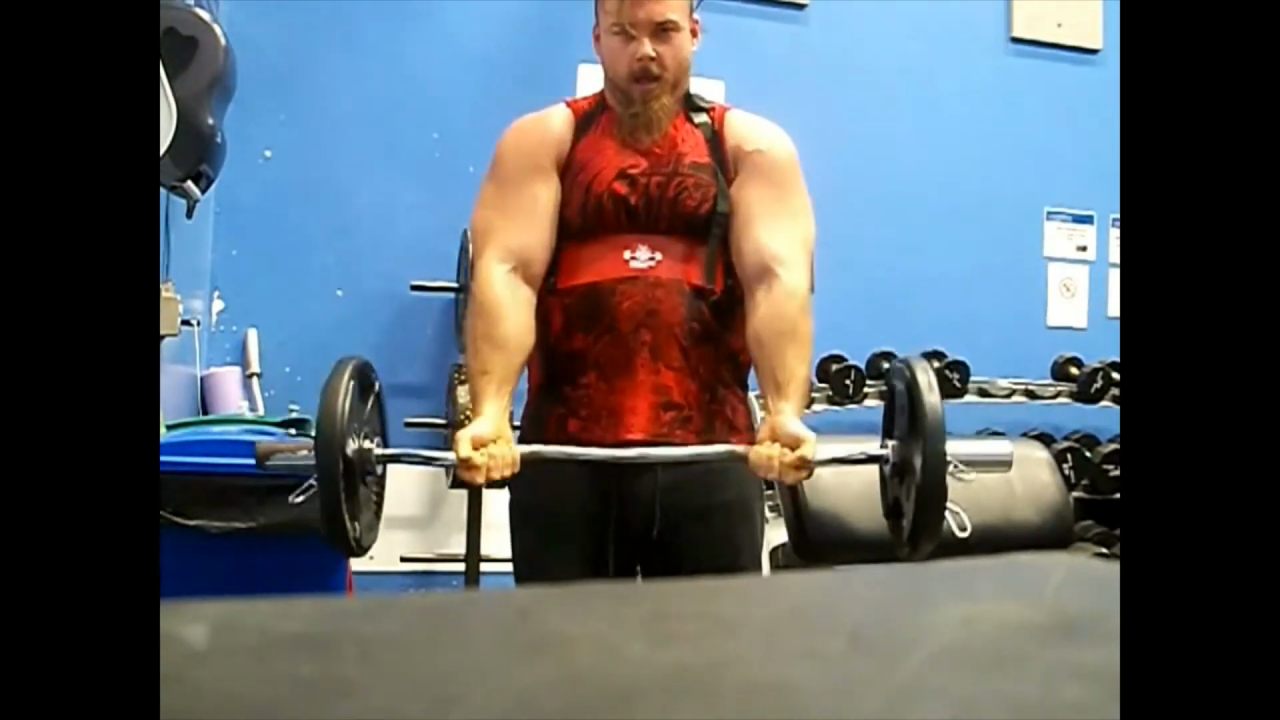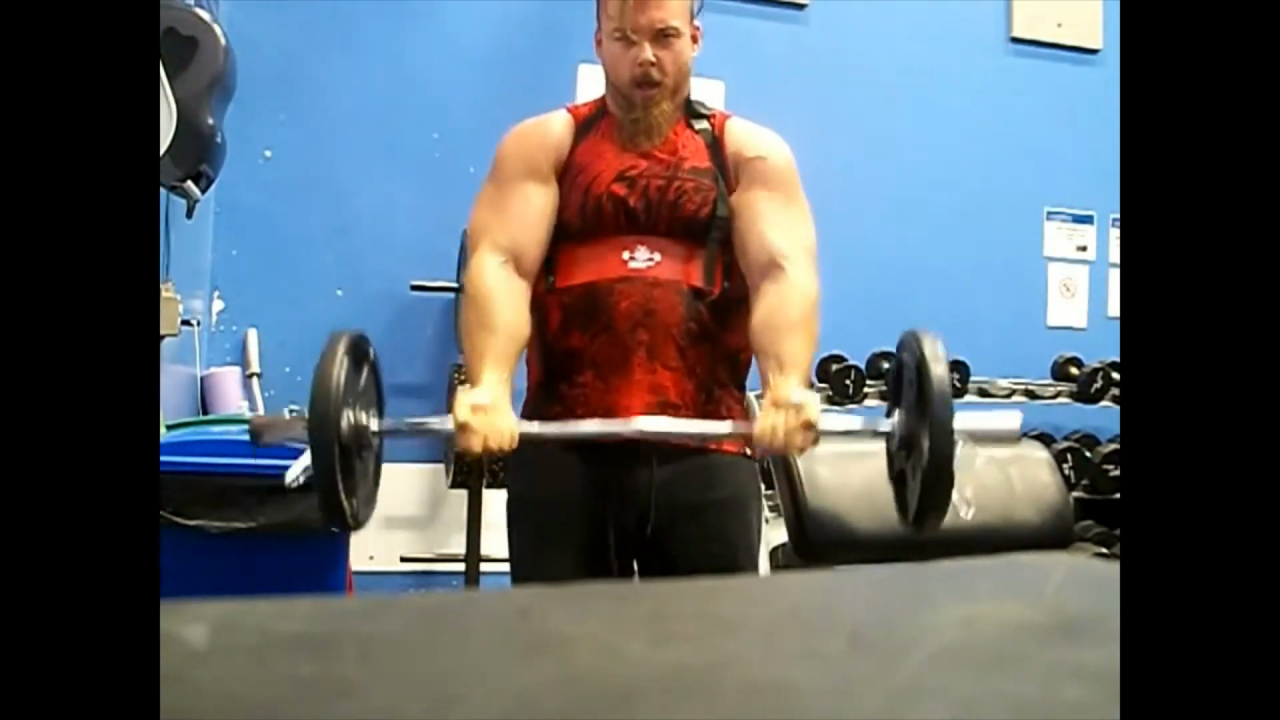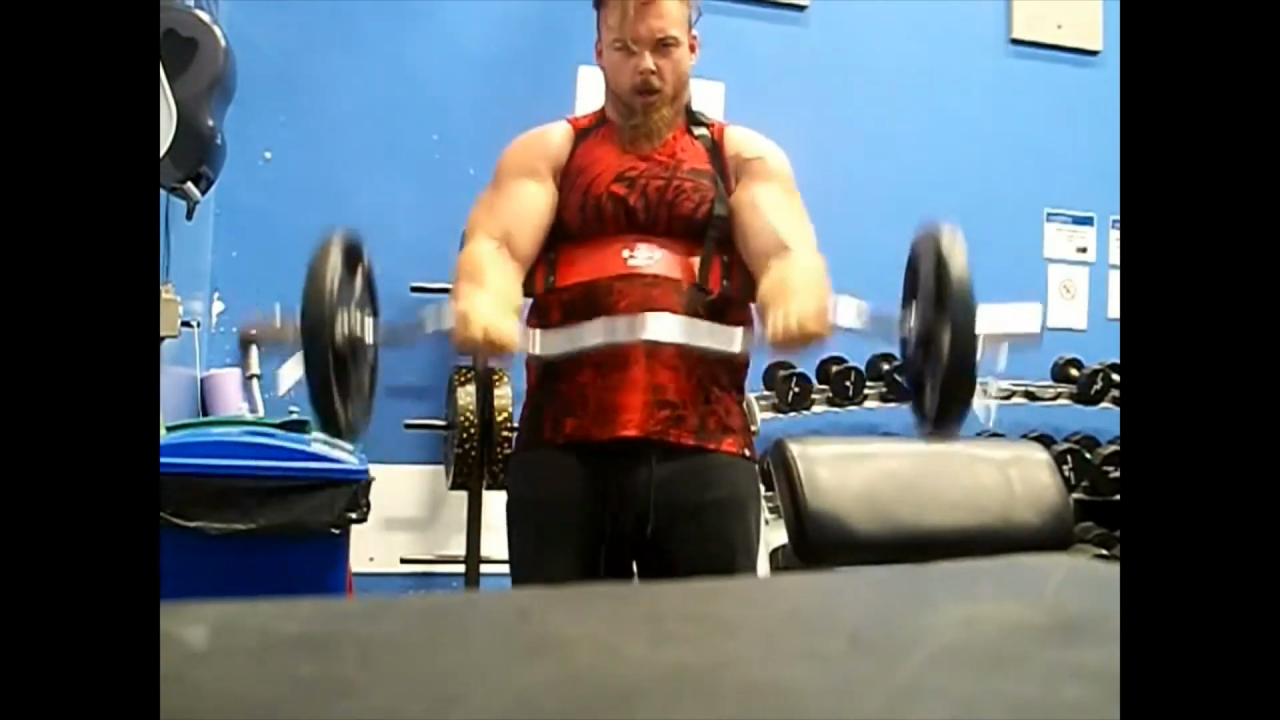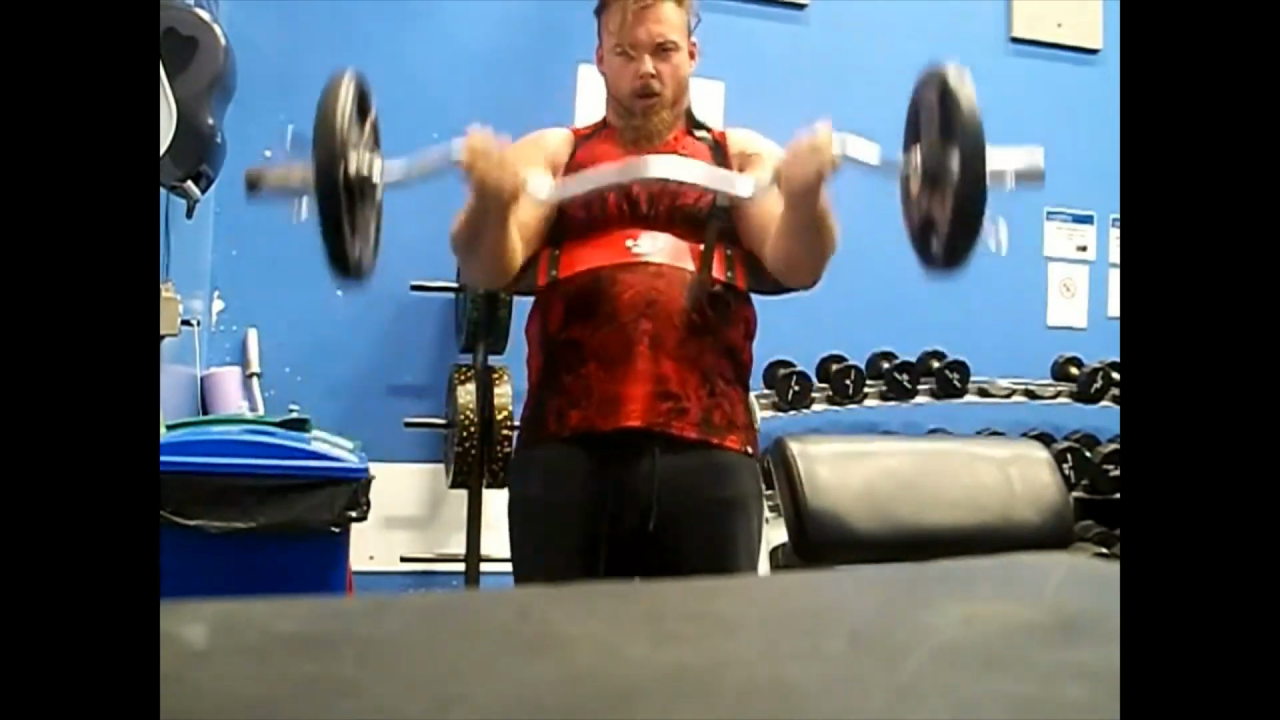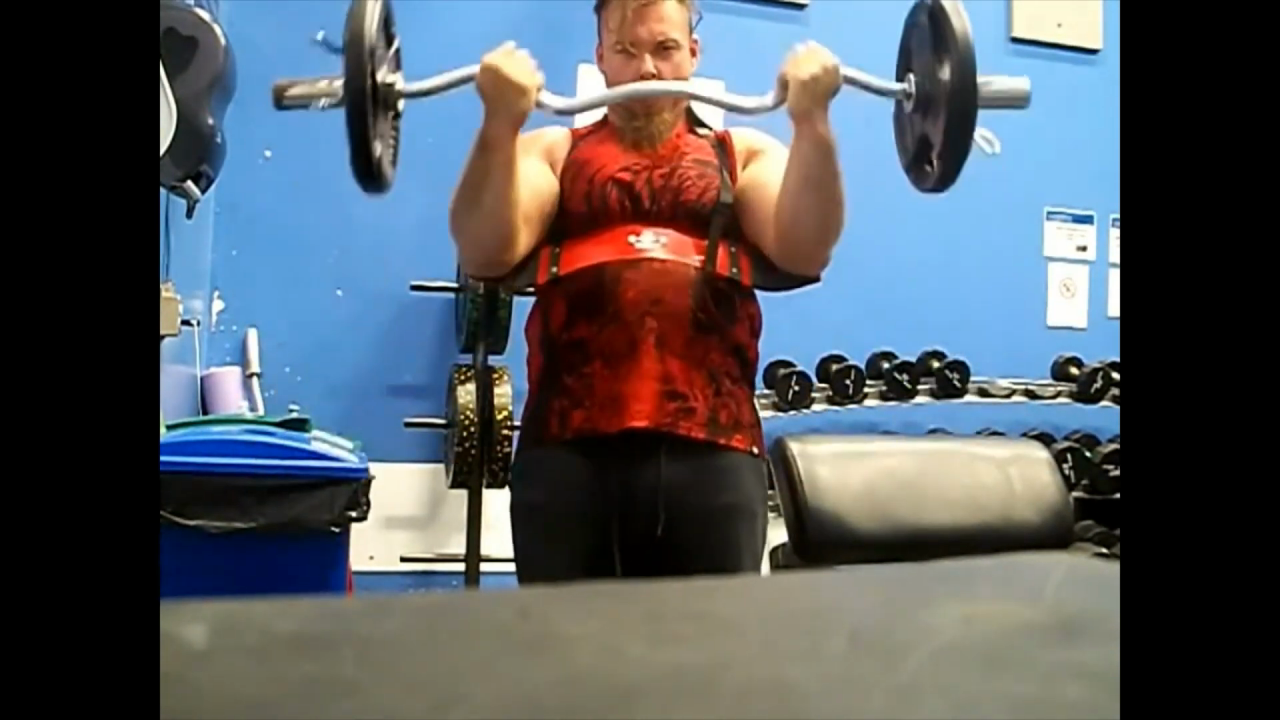
dt=0.2s
person 1, frame 1
left shoulder: (752, 144)
right shoulder: (541, 140)
left elbow: (777, 276)
right elbow: (505, 272)
left wrist: (785, 413)
right wrist: (491, 411)
left hip: (707, 448)
right hip: (567, 448)
person 1, frame 2
left shoulder: (749, 150)
right shoulder: (542, 144)
left elbow: (784, 272)
right elbow: (498, 263)
left wrist: (788, 386)
right wrist: (487, 384)
left hip: (704, 447)
right hip: (564, 446)
person 1, frame 3
left shoulder: (745, 156)
right shoulder: (545, 152)
left elbow: (786, 259)
right elbow: (495, 252)
left wrist: (799, 296)
right wrist: (483, 302)
left hip: (704, 448)
right hip: (566, 447)
person 1, frame 4
left shoulder: (745, 156)
right shoulder: (549, 154)
left elbow: (798, 263)
right elbow: (486, 264)
left wrist: (804, 193)
right wrist: (492, 199)
left hip: (707, 443)
right hip: (568, 442)
person 1, frame 5
left shoulder: (745, 154)
right shoulder: (550, 152)
left elbow: (806, 250)
right elbow: (483, 253)
left wrist: (811, 122)
right wrist: (501, 123)
left hip: (711, 445)
right hip: (569, 443)
